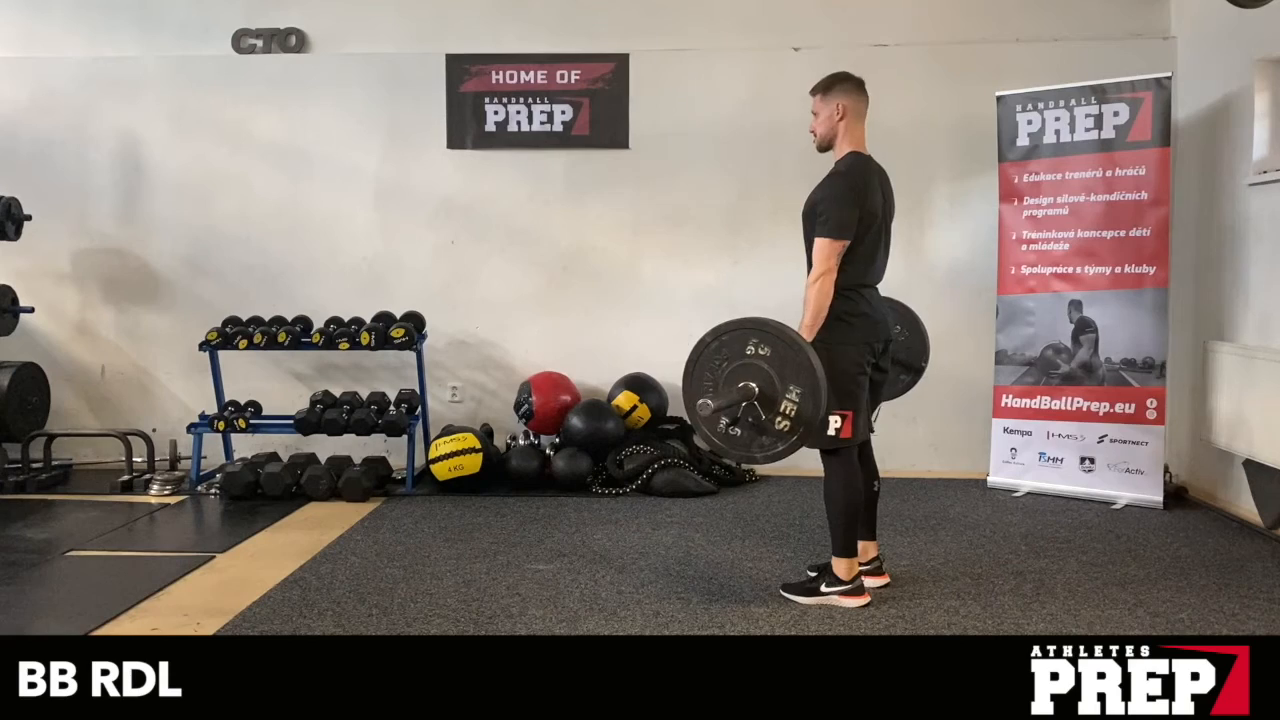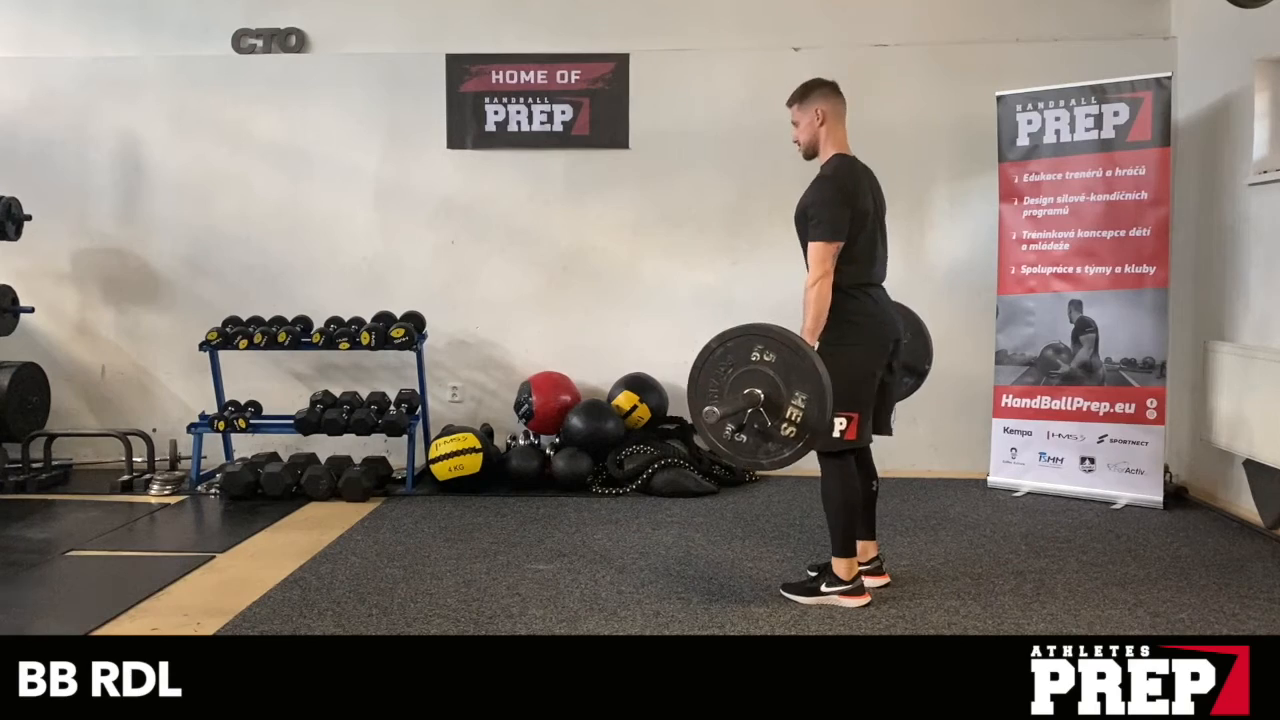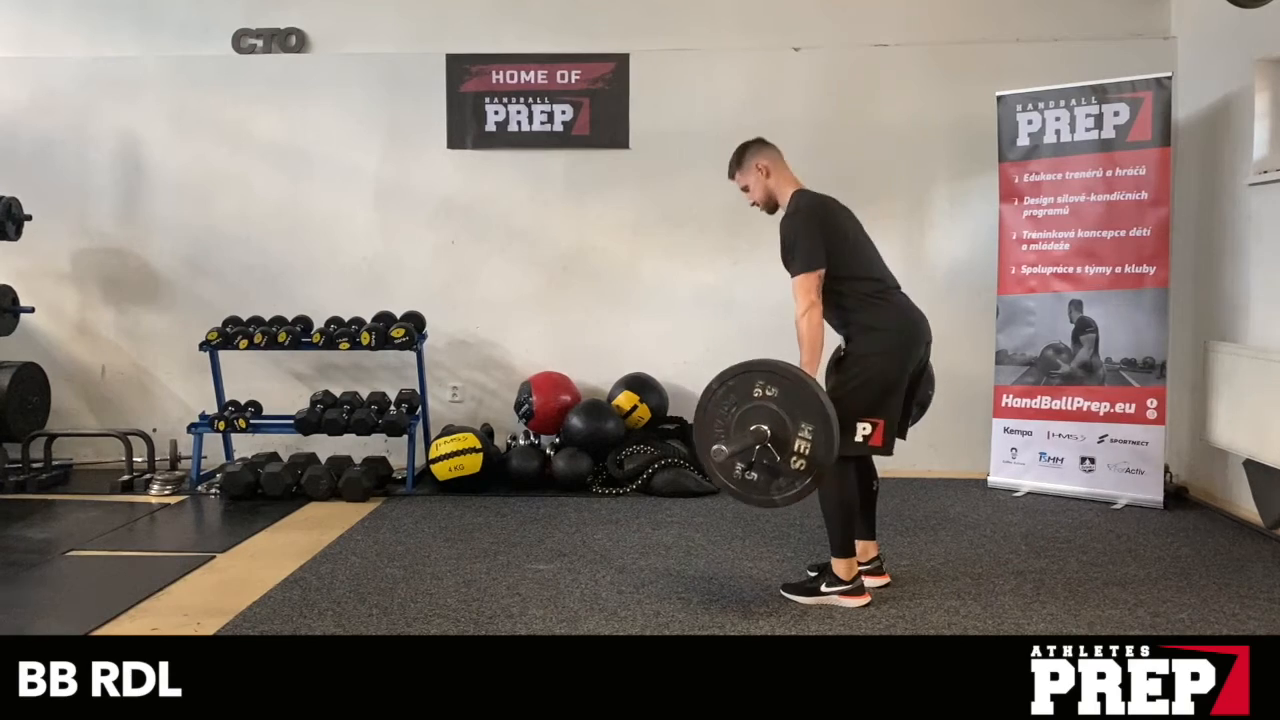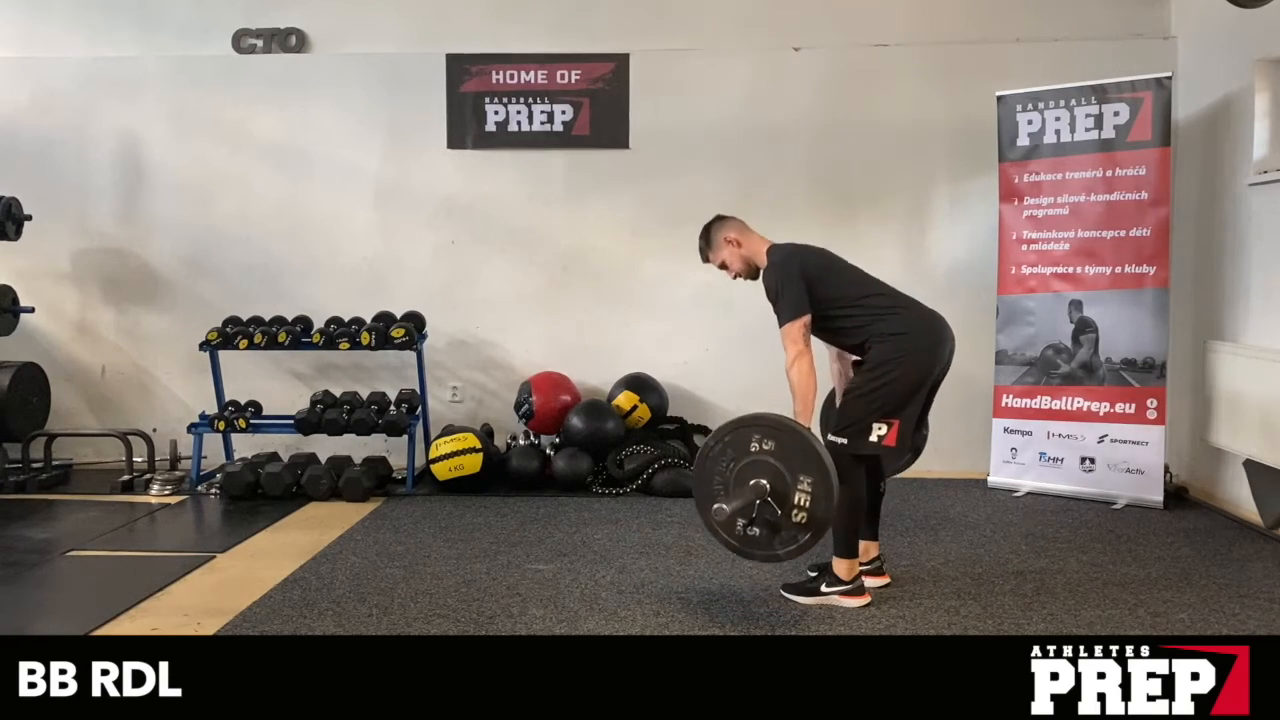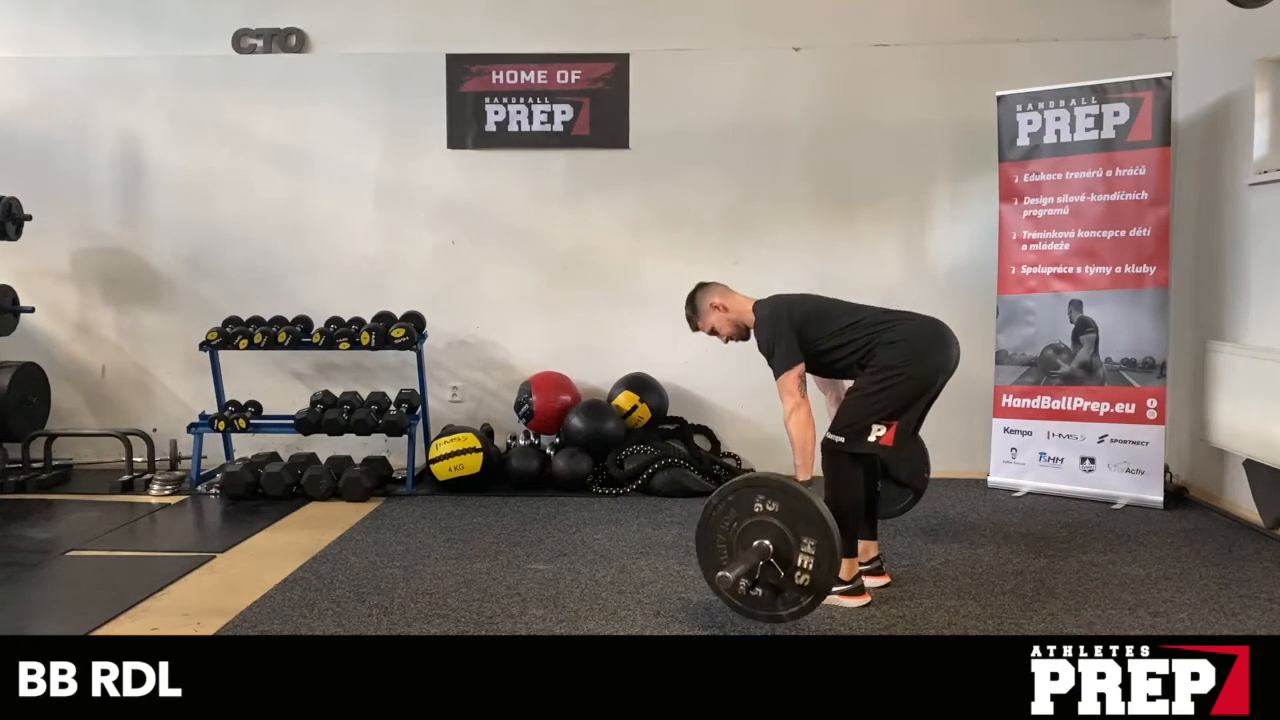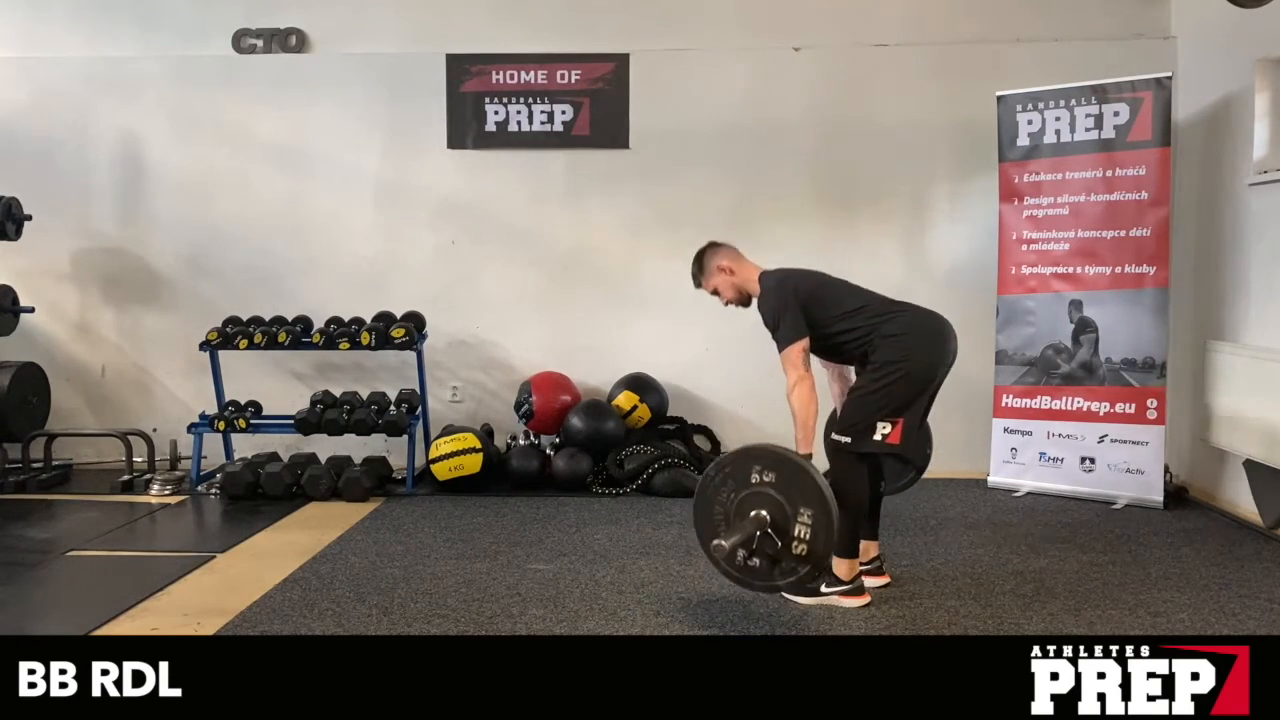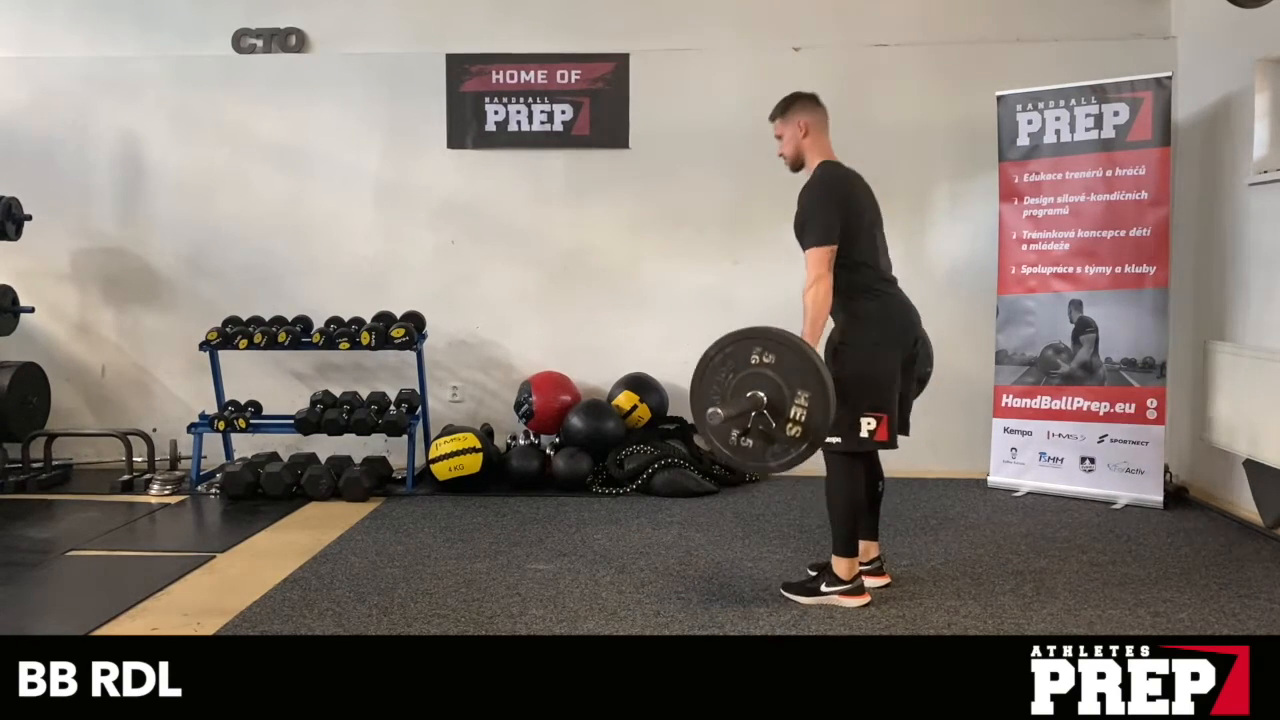
dt=0.4s
person 1, frame 1
left shoulder: (843, 182)
right shoulder: (874, 177)
left elbow: (825, 272)
left wrist: (801, 345)
left hip: (842, 333)
right hip: (869, 325)
left knee: (838, 450)
right knee: (855, 446)
left ankle: (845, 579)
right ankle: (866, 558)
person 1, frame 2
left shoulder: (830, 184)
right shoulder: (861, 177)
left elbow: (821, 276)
left wrist: (804, 349)
left hip: (850, 334)
right hip: (876, 325)
left knee: (835, 450)
right knee: (854, 447)
left ankle: (844, 578)
right ankle: (867, 558)
person 1, frame 3
left shoulder: (799, 217)
right shoulder: (822, 208)
left elbow: (809, 306)
right wrist: (821, 376)
left hip: (882, 340)
right hip: (905, 331)
left knee: (831, 450)
right knee: (850, 448)
left ankle: (843, 578)
right ankle: (867, 558)
person 1, frame 4
left shoulder: (780, 269)
right shoulder: (797, 260)
left elbow: (798, 355)
right elbow: (839, 340)
left wrist: (801, 432)
right wrist: (847, 404)
left hip: (906, 345)
right hip: (928, 337)
left knee: (844, 448)
right knee: (858, 445)
left ankle: (844, 578)
right ankle: (868, 559)
person 1, frame 5
left shoulder: (770, 323)
right shoulder: (785, 314)
left elbow: (796, 406)
right elbow: (833, 385)
left wrist: (802, 485)
right wrist: (847, 433)
left hip: (913, 352)
right hip: (932, 345)
left knee: (840, 448)
right knee: (855, 445)
left ankle: (844, 577)
right ankle: (868, 558)
person 1, frame 6
left shoulder: (775, 294)
right shoulder: (790, 287)
left elbow: (799, 380)
right elbow: (836, 361)
left wrist: (803, 458)
right wrist: (850, 422)
left hip: (913, 345)
right hip: (929, 338)
left knee: (846, 445)
right knee: (858, 443)
left ankle: (843, 577)
right ankle: (867, 558)
person 1, frame 7
left shoulder: (820, 188)
right shoulder: (846, 181)
left elbow: (819, 279)
left hip: (870, 334)
right hip: (891, 324)
left knee: (842, 446)
right knee: (857, 446)
left ankle: (844, 577)
right ankle: (867, 558)
